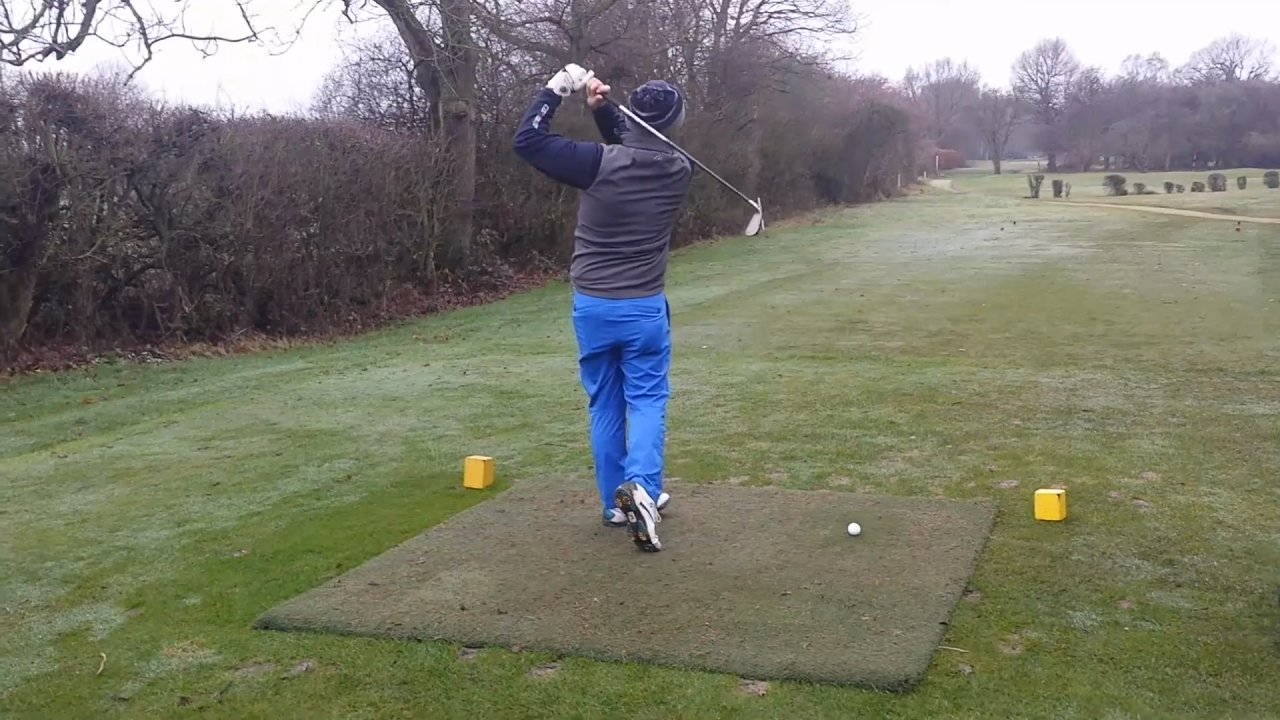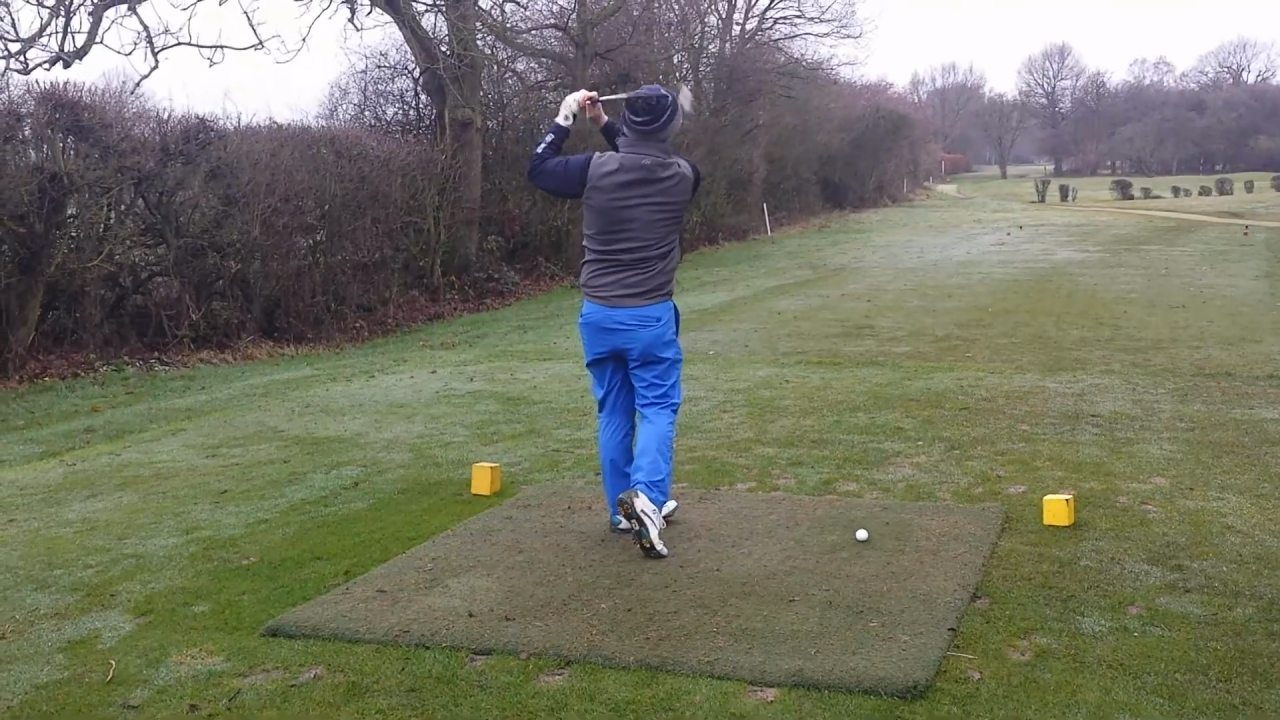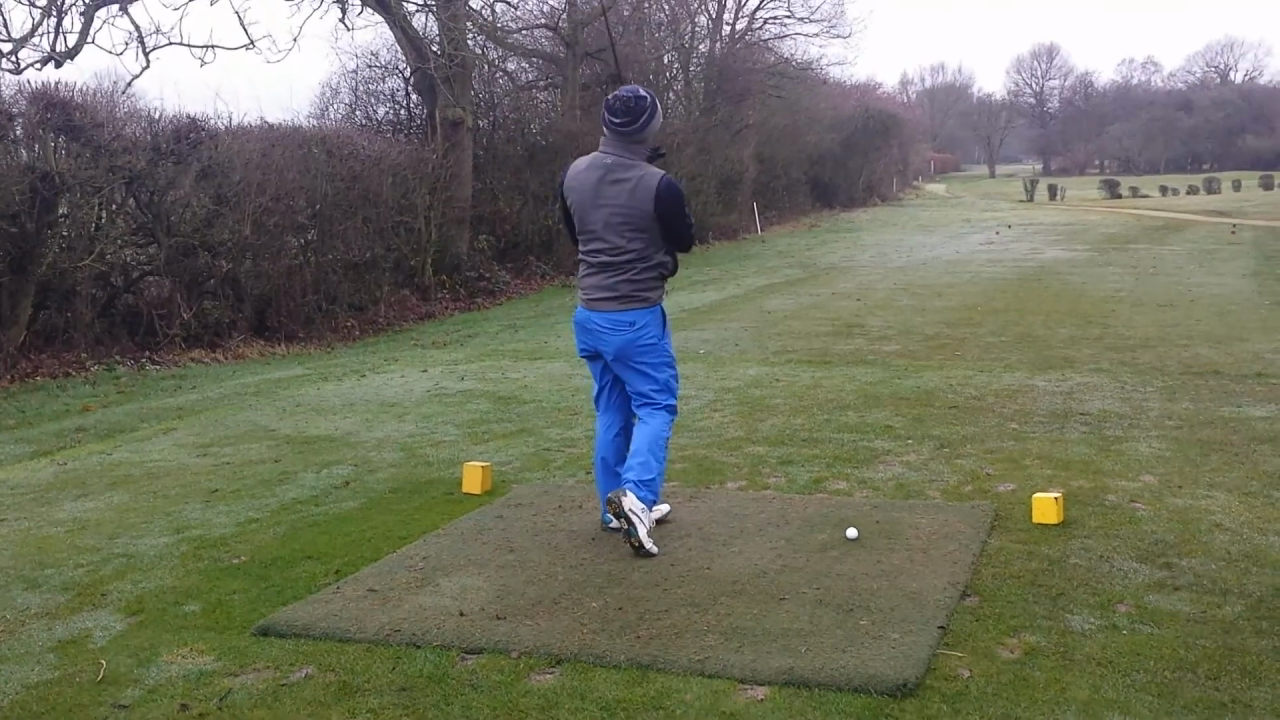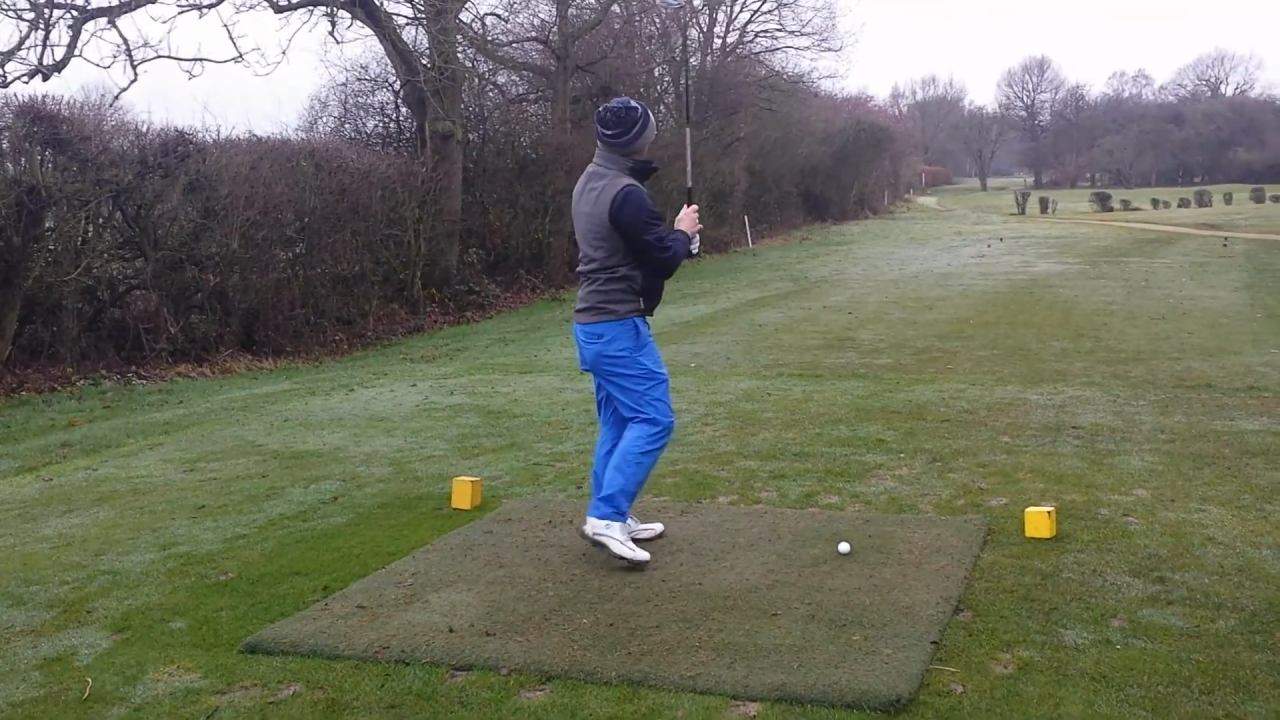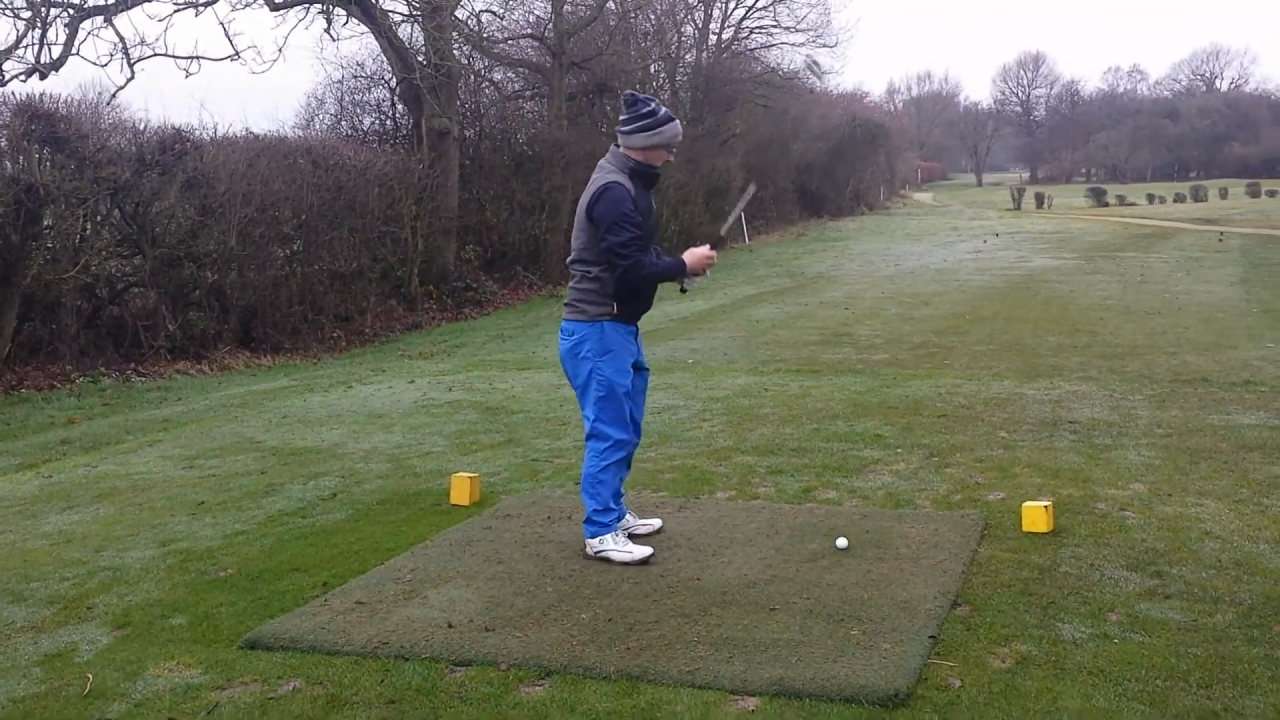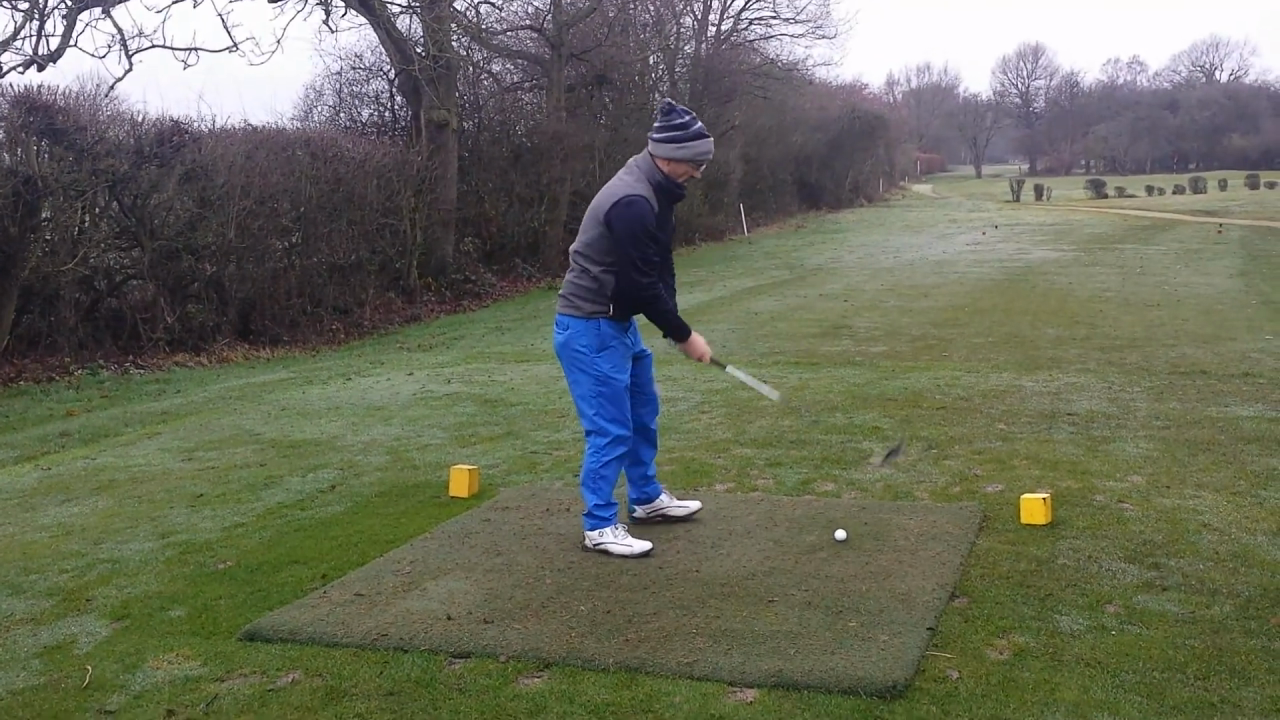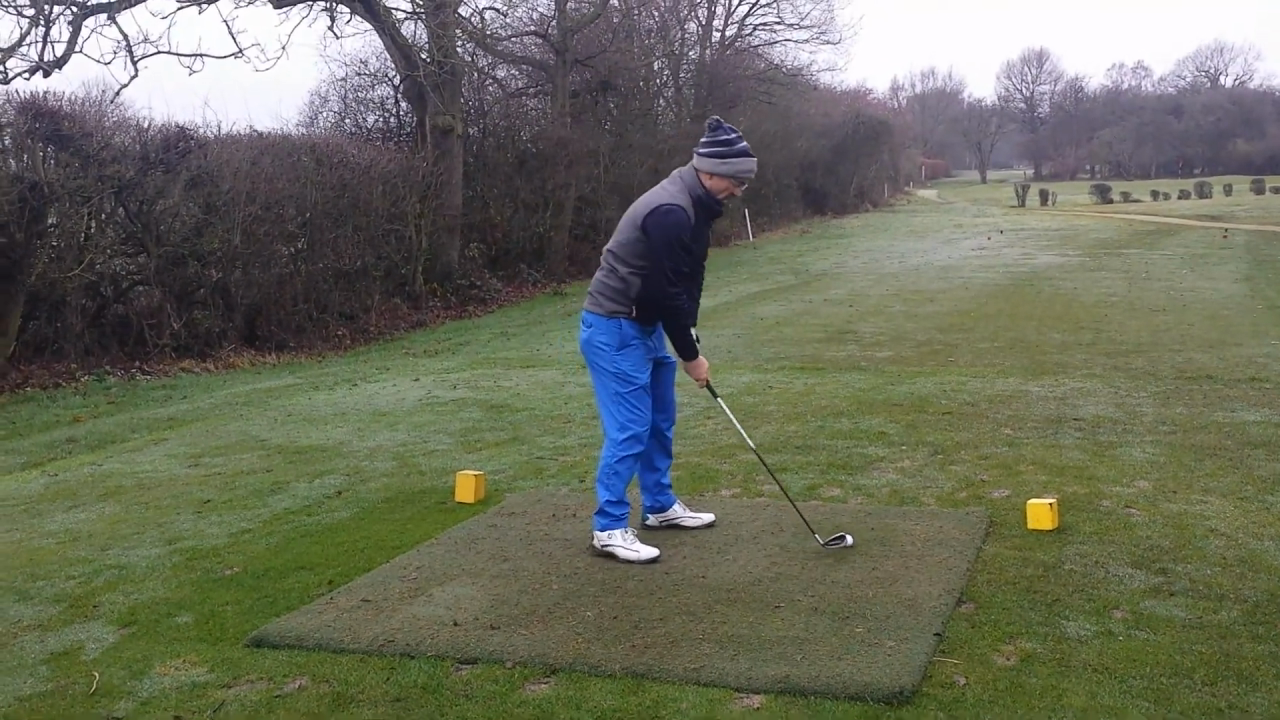
dt=0.4s
person 1, frame 1
left shoulder: (601, 163)
right shoulder: (679, 169)
left elbow: (527, 141)
left wrist: (558, 85)
right wrist: (602, 107)
left hip: (592, 306)
right hip: (645, 308)
left knee: (604, 405)
right knee: (647, 401)
left ankle: (615, 503)
right ankle: (641, 487)
person 1, frame 2
left shoulder: (594, 168)
right shoulder: (685, 177)
left elbow: (538, 172)
left wrist: (565, 116)
right wrist: (609, 128)
left hip: (598, 313)
right hip: (650, 314)
left knee: (613, 411)
right knee: (658, 408)
left ankle: (621, 507)
right ankle: (646, 495)
person 1, frame 3
left shoulder: (576, 174)
right shoulder: (658, 185)
right elbow: (683, 241)
left hip: (590, 314)
right hip: (635, 317)
left knee: (612, 412)
right knee: (656, 407)
left ankle: (616, 505)
right ankle: (636, 496)
person 1, frame 4
left shoulder: (591, 182)
right shoulder: (627, 194)
right elbow: (660, 261)
left wrist: (675, 236)
right wrist: (684, 233)
left hip: (599, 324)
right hip: (618, 326)
left knee: (620, 423)
right knee: (652, 422)
left ankle: (611, 517)
right ankle: (604, 518)
person 1, frame 5
left shoulder: (625, 182)
right shoulder: (615, 191)
left elbow: (636, 256)
right elbow: (631, 269)
left wrist: (676, 263)
right wrist: (684, 265)
left hip: (617, 325)
right hip: (597, 329)
left knee: (626, 426)
right knee: (610, 430)
left ankle: (612, 511)
right ankle: (601, 533)
person 1, frame 6
left shoulder: (651, 189)
right shoulder: (633, 203)
left elbow: (657, 270)
right elbow: (643, 283)
left wrist: (675, 326)
right wrist: (683, 336)
left hip: (615, 321)
right hip: (590, 327)
left knee: (642, 411)
right knee: (611, 426)
left ankle: (647, 497)
right ankle: (599, 525)
person 1, frame 7
left shoulder: (693, 204)
right shoulder: (670, 212)
left elbow: (688, 279)
right elbow: (668, 291)
left wrist: (689, 337)
right wrist: (690, 354)
left hip: (644, 323)
right hip: (613, 327)
left knee: (659, 420)
right knee: (629, 427)
left ankle: (660, 506)
right ankle: (610, 527)
